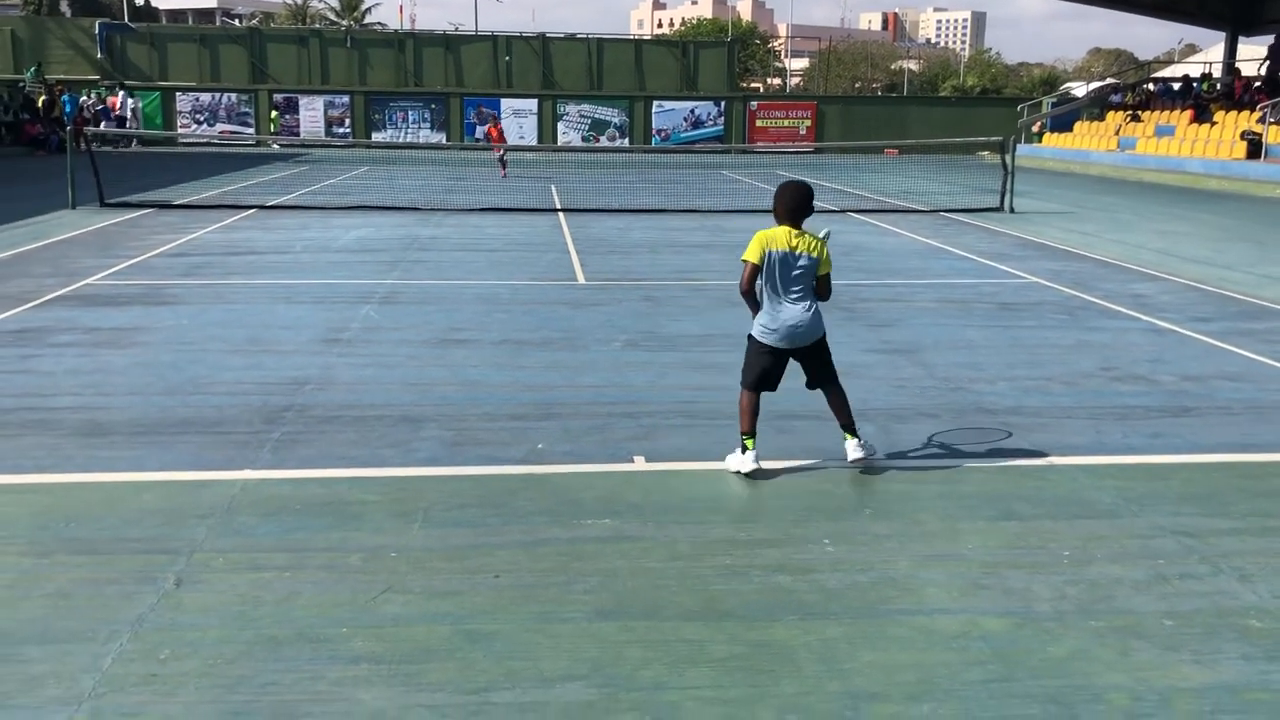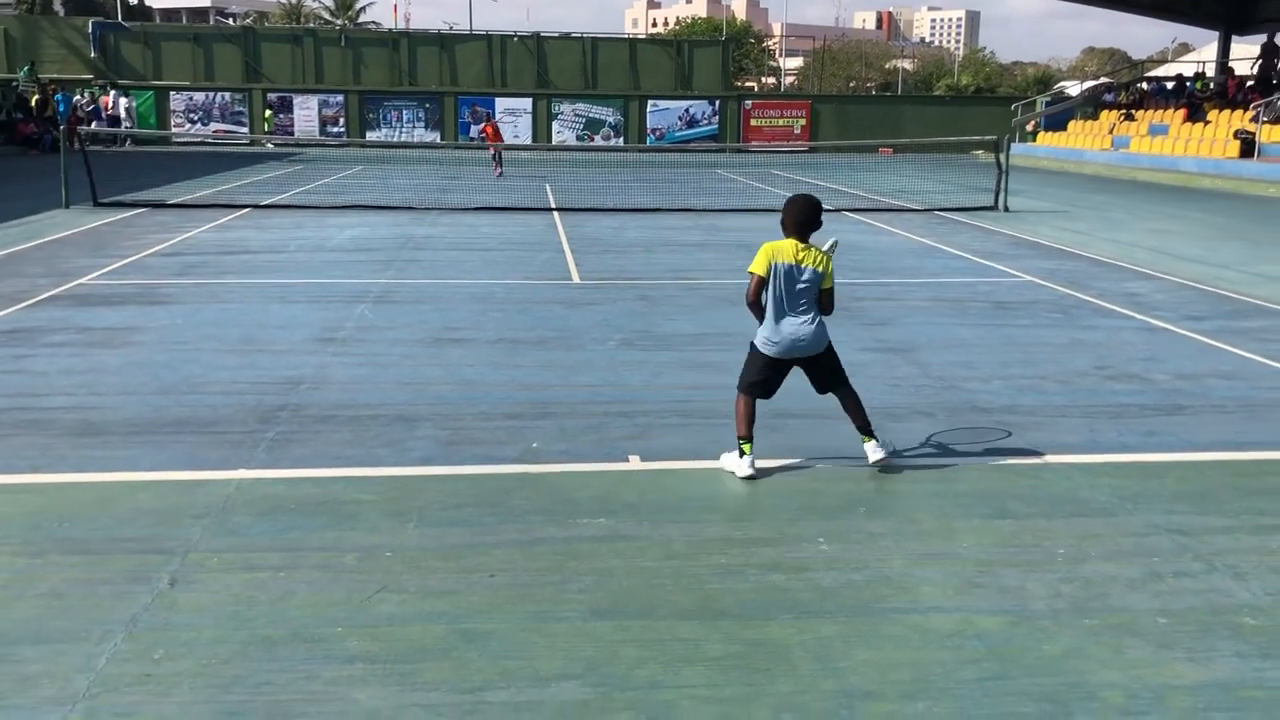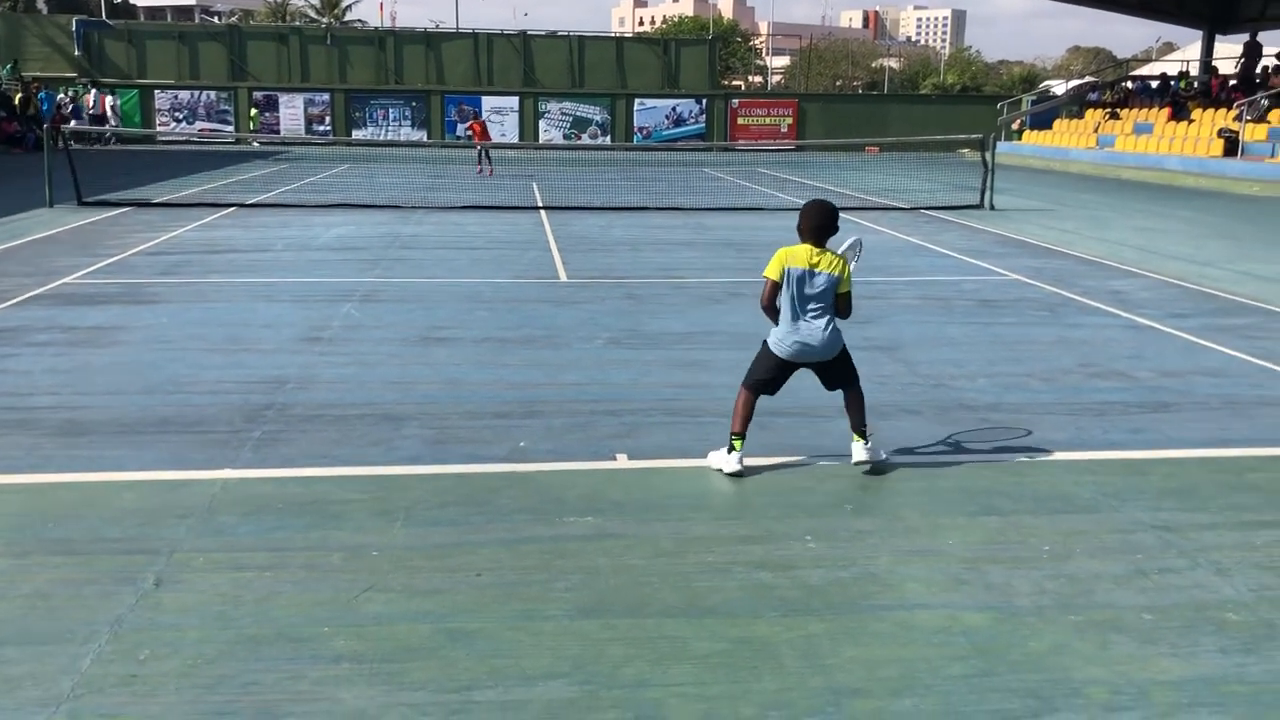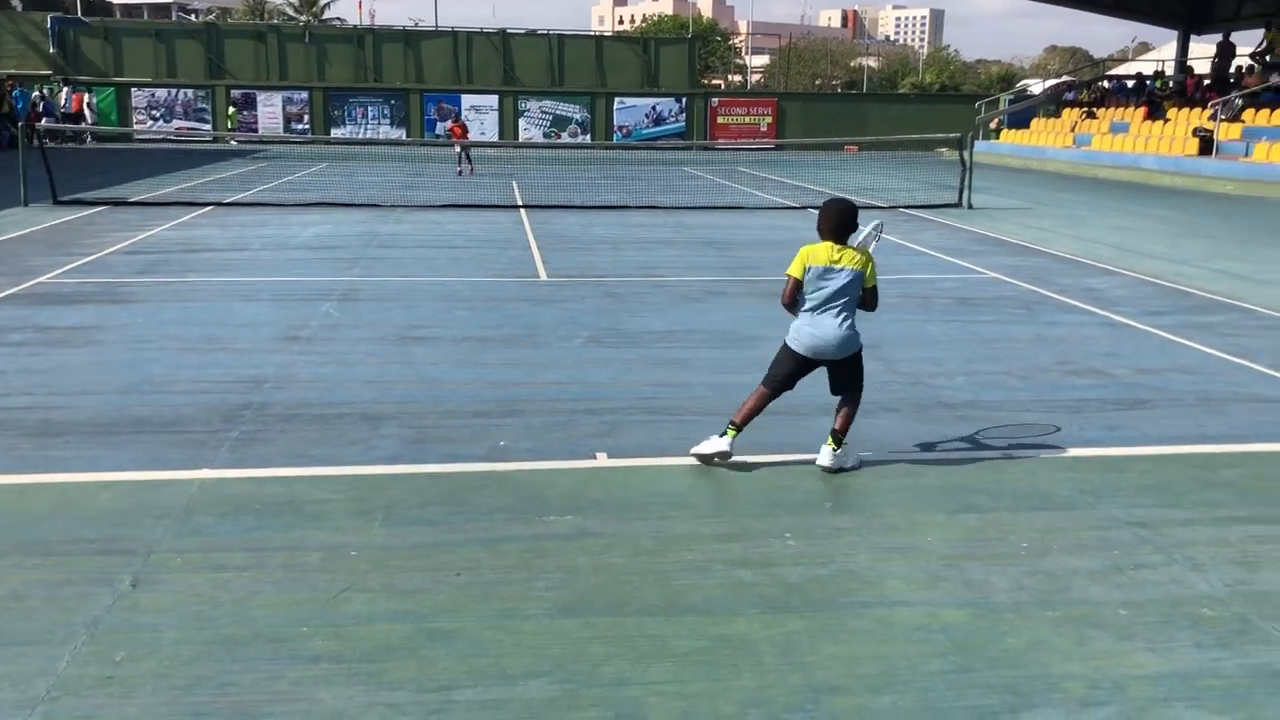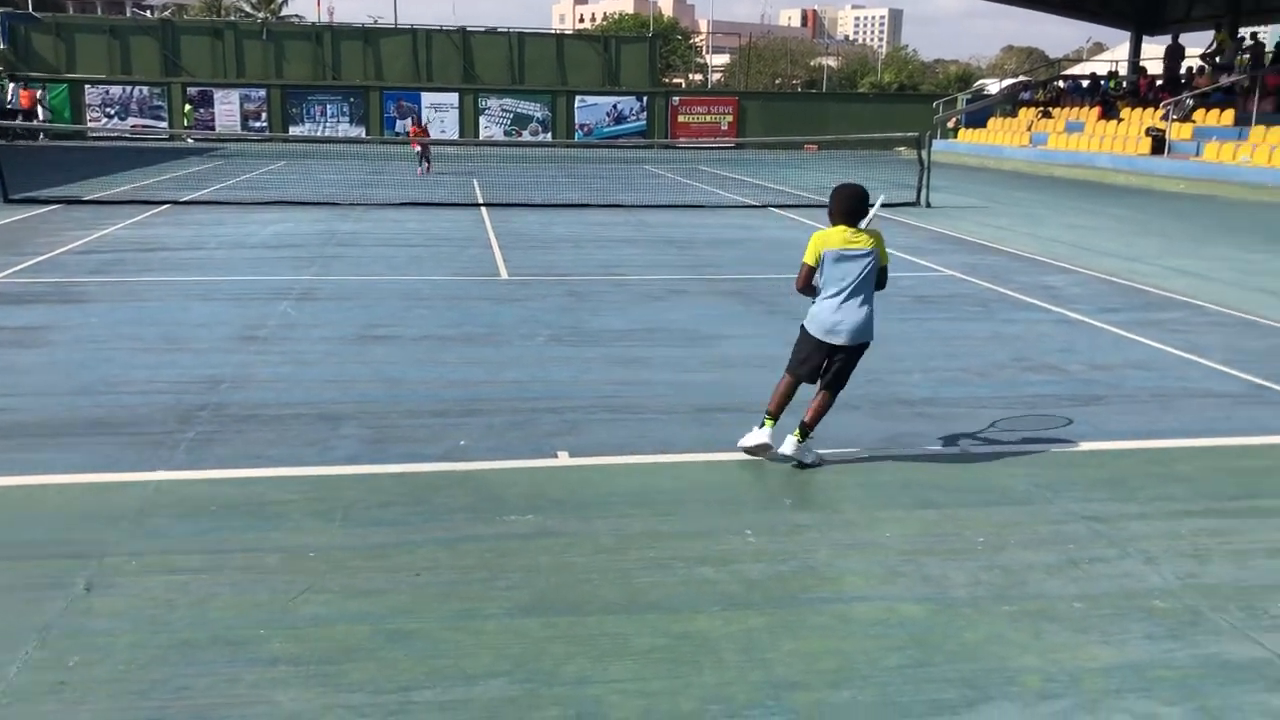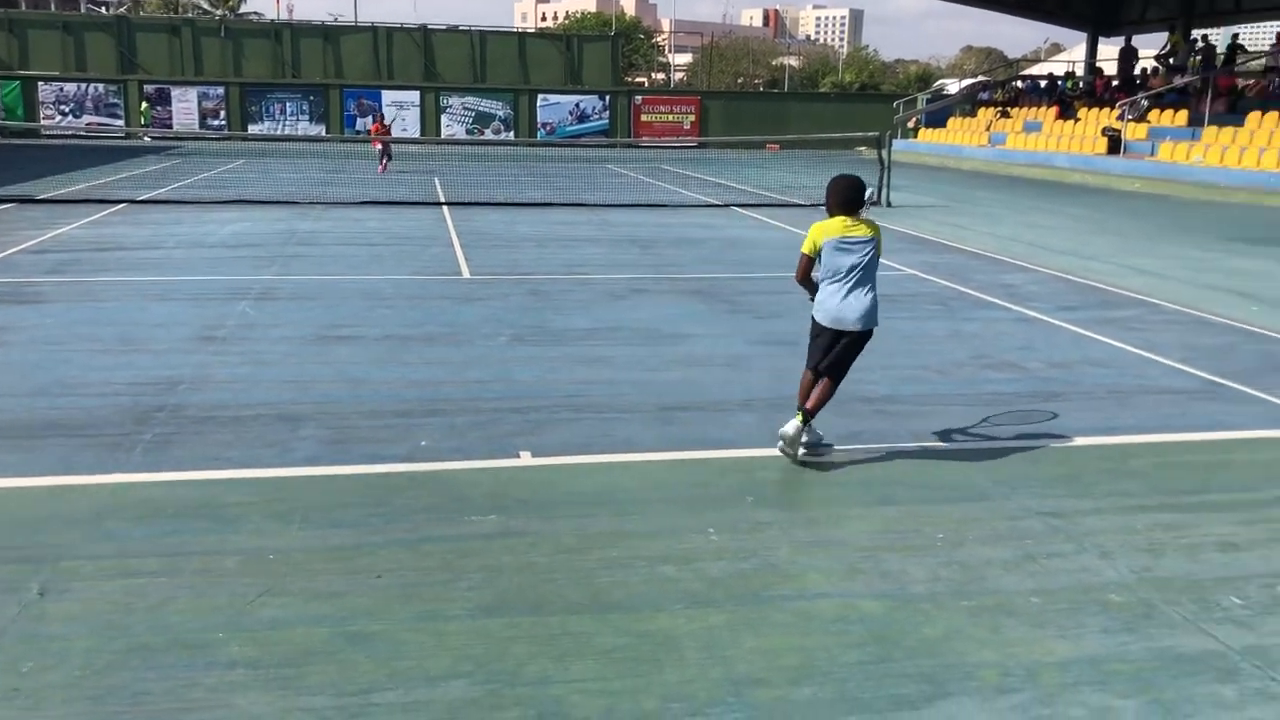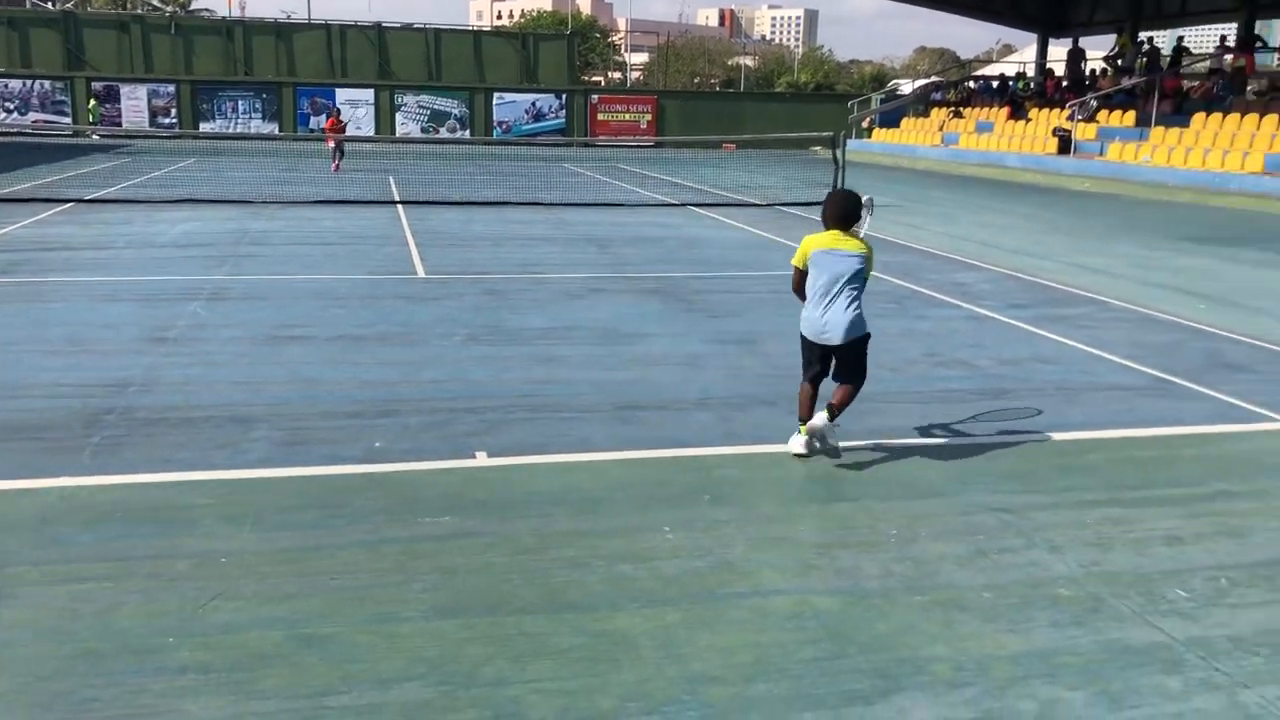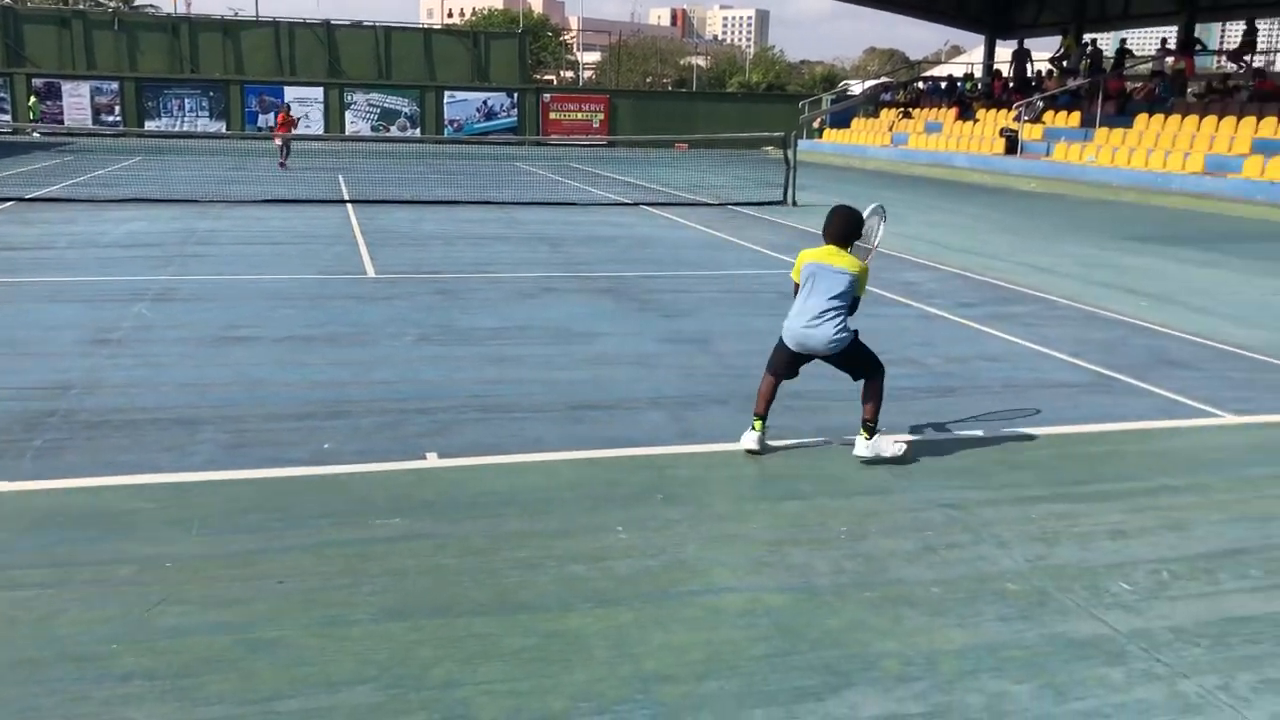
dt=0.1s
person 1, frame 1
left shoulder: (763, 240)
right shoulder: (818, 245)
left elbow: (745, 285)
right elbow: (824, 294)
left wrist: (757, 309)
left hip: (770, 329)
right hip: (809, 329)
left knee: (750, 387)
right knee: (830, 384)
left ankle: (747, 452)
right ankle: (853, 441)
person 1, frame 2
left shoulder: (770, 251)
right shoulder: (824, 259)
left elbow: (752, 297)
right elbow: (828, 307)
left wrist: (765, 318)
left hip: (774, 340)
right hip: (814, 341)
left knee: (746, 392)
right knee: (843, 388)
left ankle: (744, 455)
right ankle: (872, 443)
person 1, frame 3
left shoulder: (784, 256)
right shoulder: (839, 263)
left elbow: (766, 301)
right elbow: (844, 311)
left hip: (786, 342)
right hip: (825, 344)
left knee: (748, 390)
right knee: (851, 386)
left ankle: (733, 452)
right ankle: (861, 444)
person 1, frame 4
left shoulder: (806, 254)
right shoulder: (863, 260)
left elbow: (786, 300)
right elbow: (870, 304)
left hip: (802, 339)
right hip: (842, 343)
left knee: (768, 389)
right knee: (851, 392)
left ankle: (725, 438)
right ankle: (833, 449)
person 1, frame 5
left shoulder: (821, 239)
right shoulder: (875, 240)
left elbow: (802, 285)
right elbow: (880, 283)
left hip: (820, 323)
right hip: (857, 330)
left knee: (793, 375)
right knee: (831, 387)
left ankle: (764, 430)
right ankle: (798, 441)
person 1, frame 6
left shoulder: (819, 230)
right shoulder: (873, 232)
left elbow: (800, 276)
left hip: (826, 314)
right hip: (860, 317)
left knee: (814, 369)
right knee: (832, 375)
left ankle: (801, 423)
right ankle: (799, 426)
person 1, frame 7
left shoulder: (810, 244)
right shoulder: (864, 249)
left elbow: (797, 286)
left hip: (814, 325)
right hip: (848, 328)
left knee: (811, 378)
right knee: (852, 380)
left ankle: (804, 435)
right ankle: (823, 420)
person 1, frame 8
left shoulder: (806, 257)
right shoulder: (857, 267)
right elbow: (852, 307)
left hip: (796, 334)
right hip: (834, 338)
left knee: (773, 375)
right knee: (874, 374)
left ankle: (755, 432)
right ankle: (868, 439)
